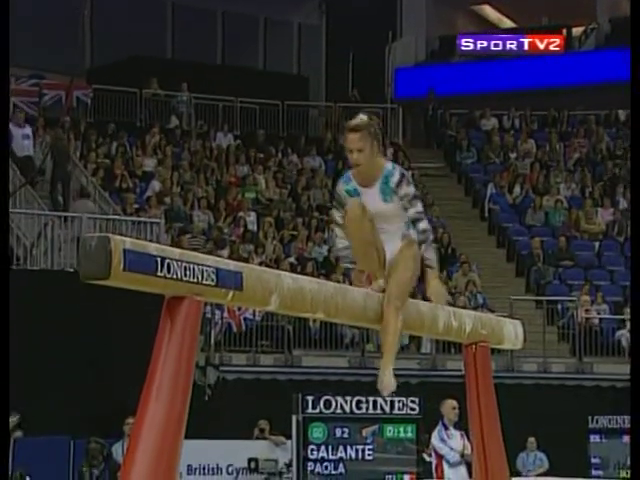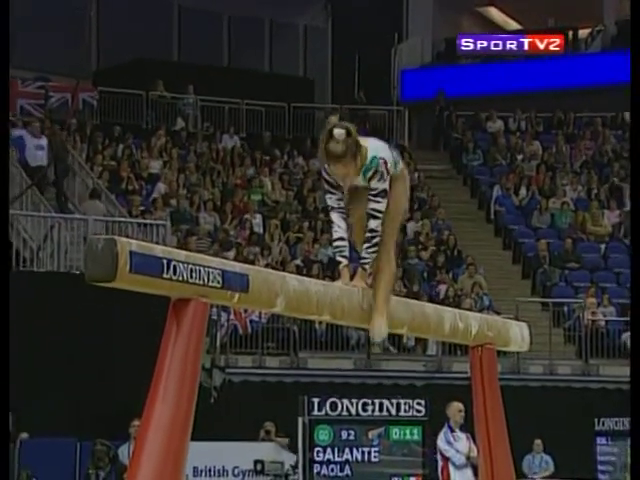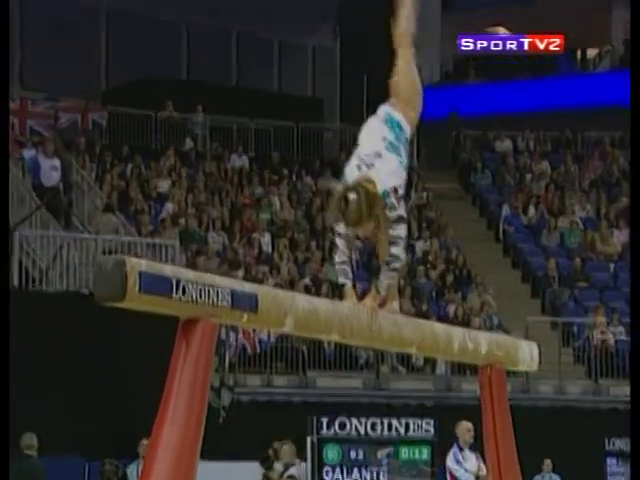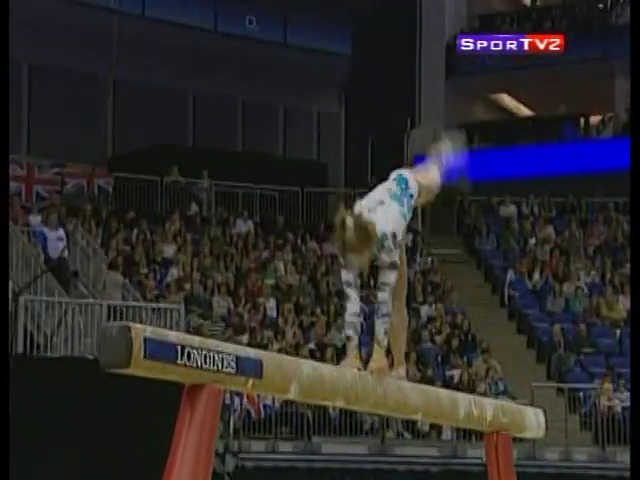
dt=0.5s
person 1, frame 1
left shoulder: (396, 176)
right shoulder: (345, 185)
left elbow: (421, 225)
right elbow: (342, 232)
left wrist: (432, 275)
right wrist: (359, 273)
left hip: (403, 250)
right hip: (374, 254)
left knee: (393, 299)
right knee: (353, 209)
left ankle: (386, 368)
right ankle: (376, 278)
person 1, frame 2
left shoulder: (377, 161)
right shoulder: (331, 168)
left elbow: (376, 219)
right elbow: (337, 217)
left wrist: (362, 273)
right wrist: (344, 269)
left hip: (395, 181)
right hip: (361, 189)
left knee: (385, 244)
right knee: (357, 218)
left ankle: (380, 315)
right ankle: (378, 282)
person 1, frame 3
left shoulder: (388, 193)
right shoulder: (347, 201)
left elbow: (396, 253)
right elbow: (341, 249)
left wrist: (376, 295)
right wrist: (349, 293)
left hip: (395, 122)
right hip: (375, 129)
right knee: (383, 231)
right ankle: (391, 299)
person 1, frame 4
left shoulder: (385, 234)
right shoulder: (351, 241)
left elbow: (385, 296)
right elbow: (351, 297)
left wrist: (379, 348)
right wrist: (352, 349)
right knee: (397, 292)
left ankle: (448, 151)
right ankle: (400, 366)
